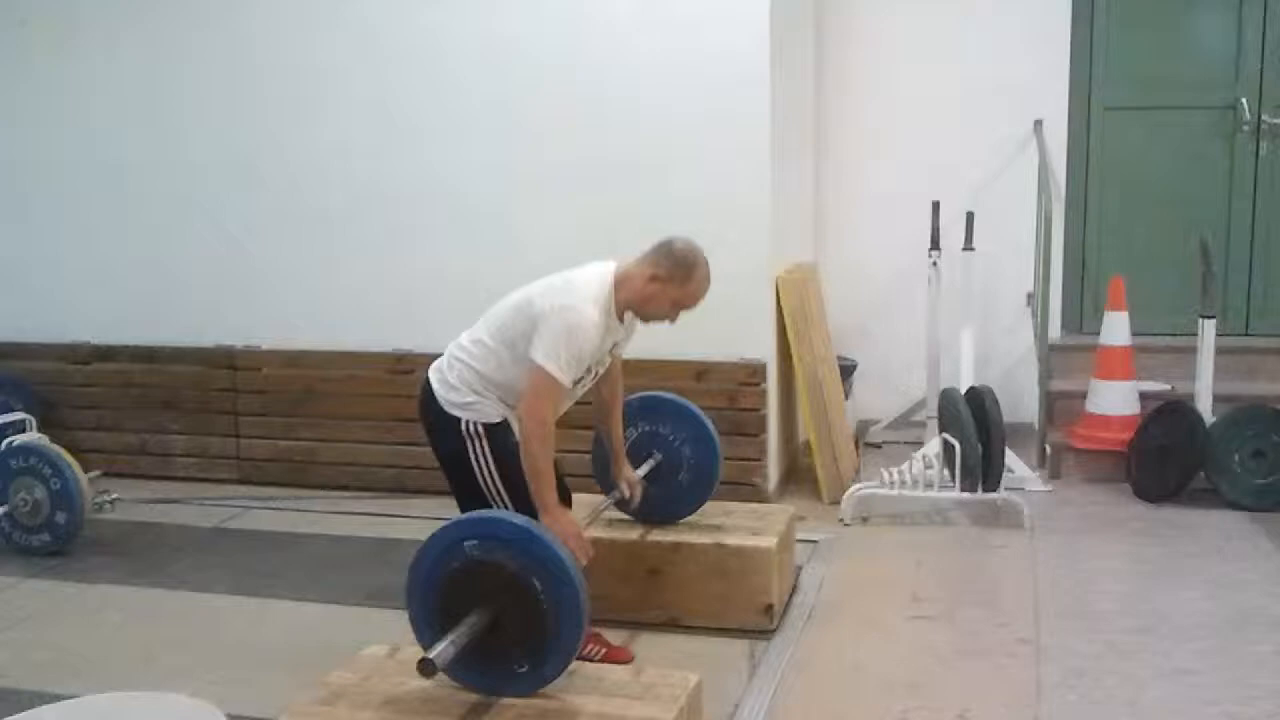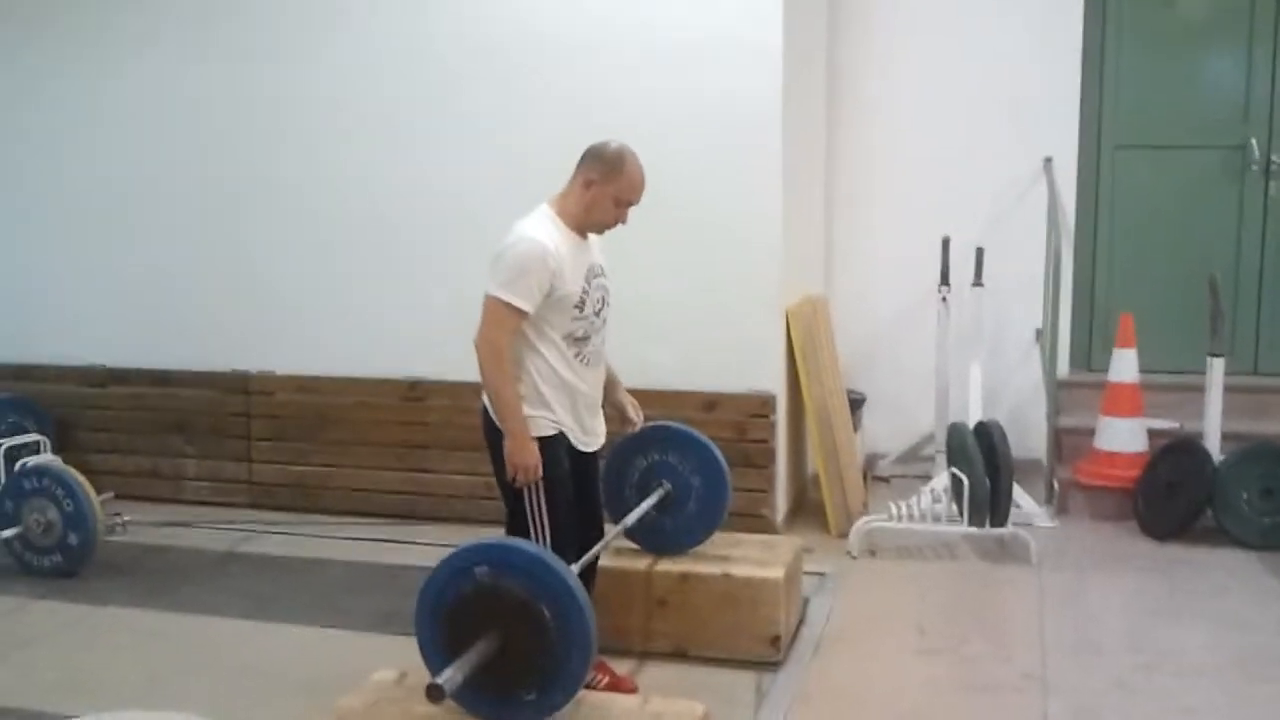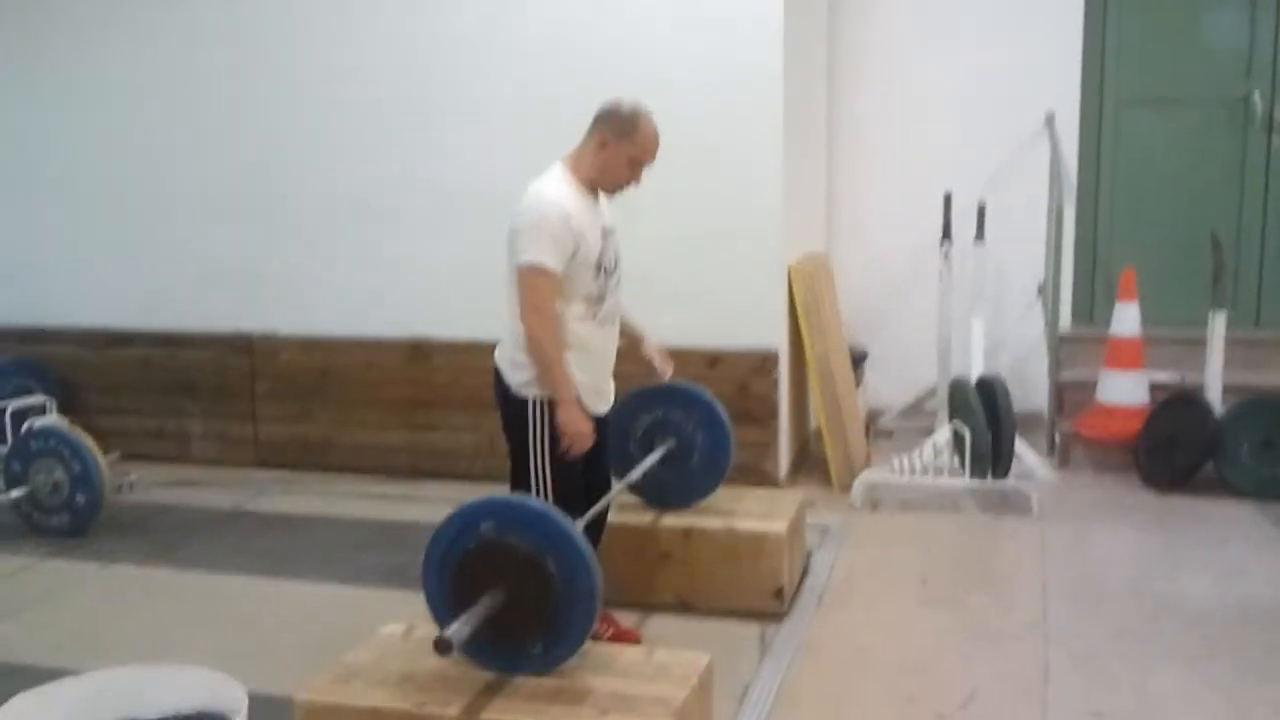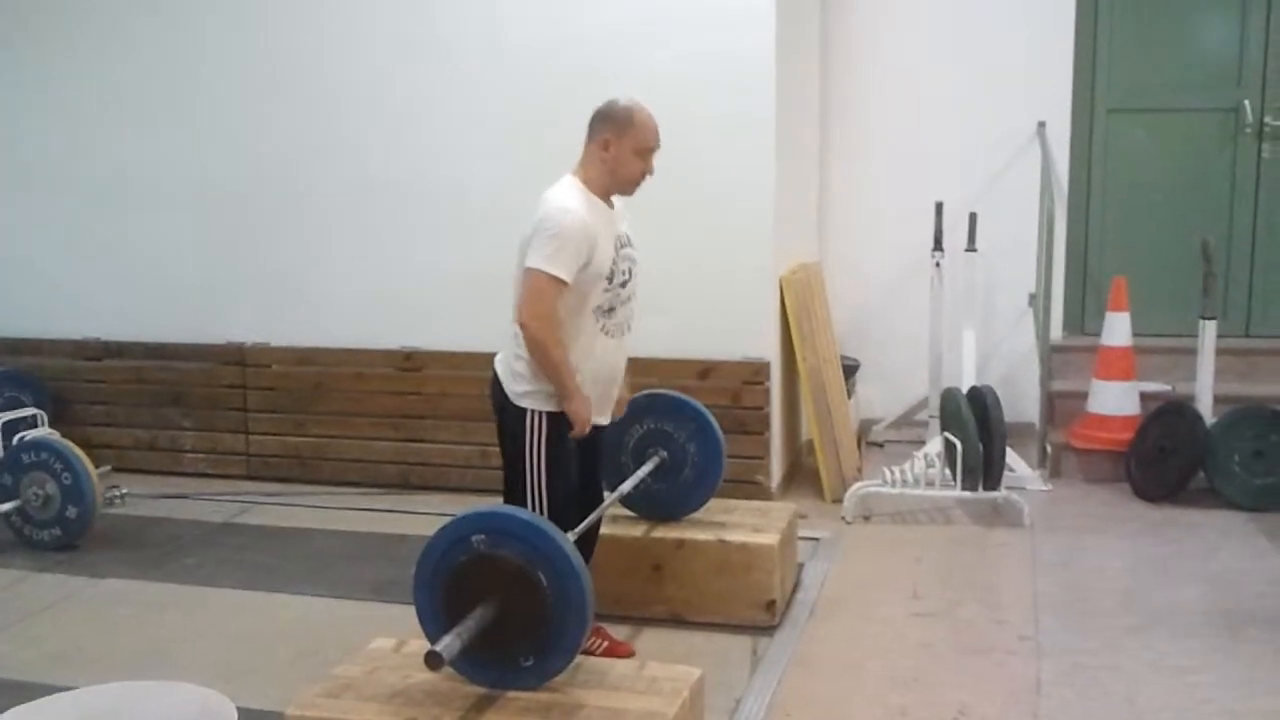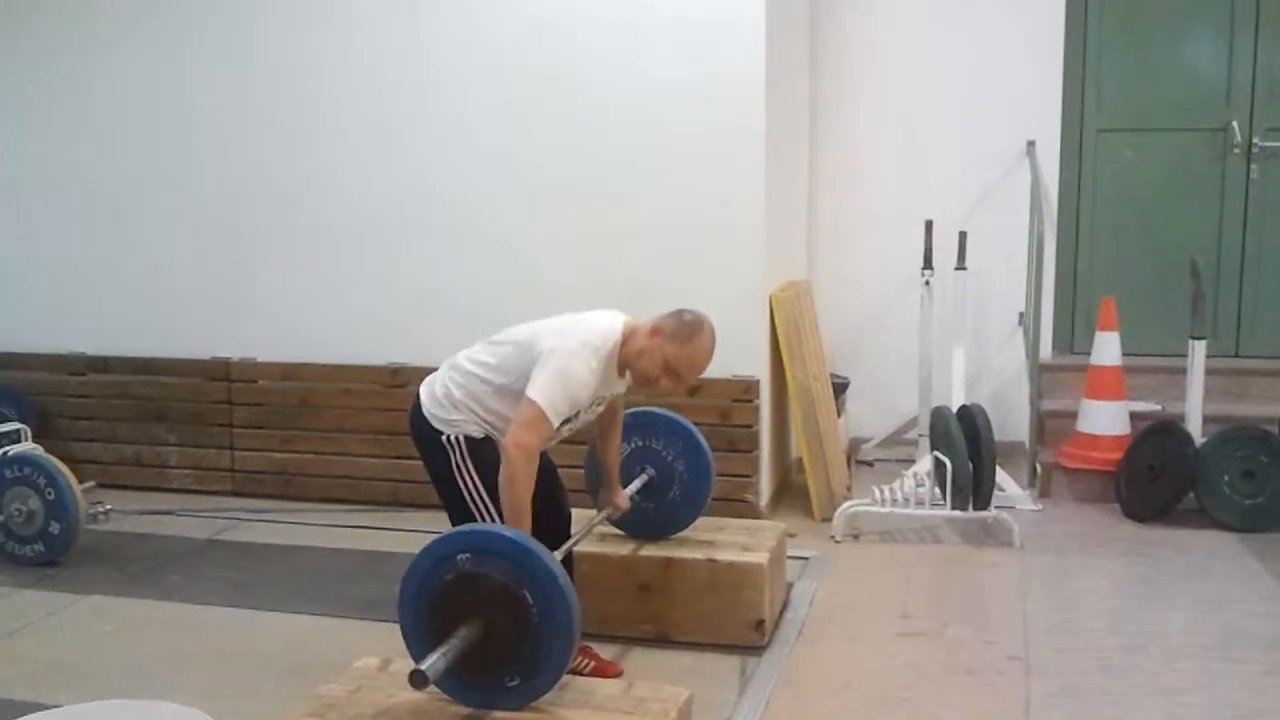
dt=1s
person 1, frame 1
left shoulder: (621, 300)
right shoulder: (579, 313)
left elbow: (607, 379)
right elbow: (536, 415)
left wrist: (620, 461)
right wrist: (550, 511)
left hip: (499, 400)
right hip: (464, 406)
left knee: (555, 509)
person 1, frame 2
left shoulder: (585, 242)
right shoulder: (533, 245)
right elbow: (492, 343)
left wrist: (615, 390)
right wrist: (517, 435)
left hip: (577, 426)
right hip: (533, 431)
left knee: (583, 547)
right knee: (544, 557)
person 1, frame 3
left shoulder: (591, 202)
right shoulder: (550, 205)
right elbow: (539, 315)
left wrist: (639, 341)
right wrist: (566, 406)
left hip: (586, 388)
right hip: (541, 392)
left knee: (591, 505)
person 1, frame 4
left shoulder: (606, 211)
right shoulder: (567, 215)
right elbow: (533, 318)
left wrist: (617, 376)
right wrist: (572, 397)
left hip: (581, 399)
right hip: (538, 400)
left knee: (583, 517)
person 1, frame 5
left shoulder: (624, 346)
right shoulder: (581, 355)
left elbow: (609, 410)
right elbow: (519, 448)
left wrist: (611, 485)
left hip: (503, 420)
right hip: (451, 419)
left knee: (554, 523)
